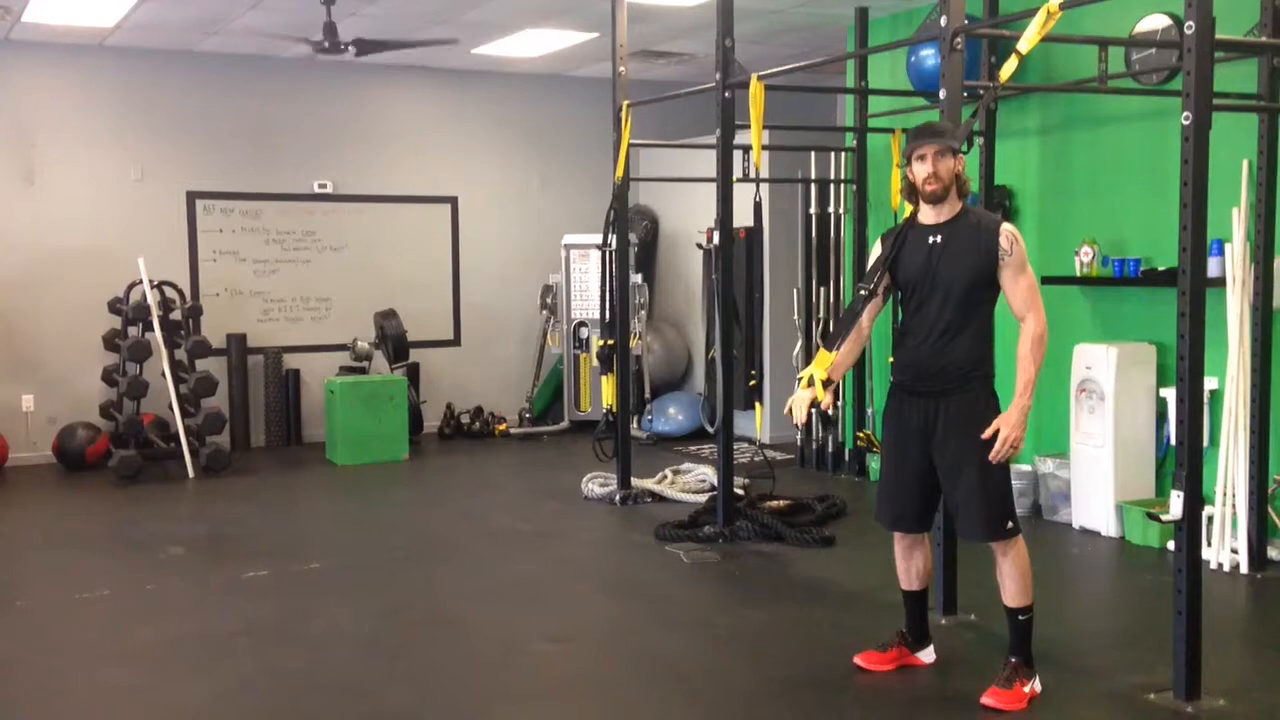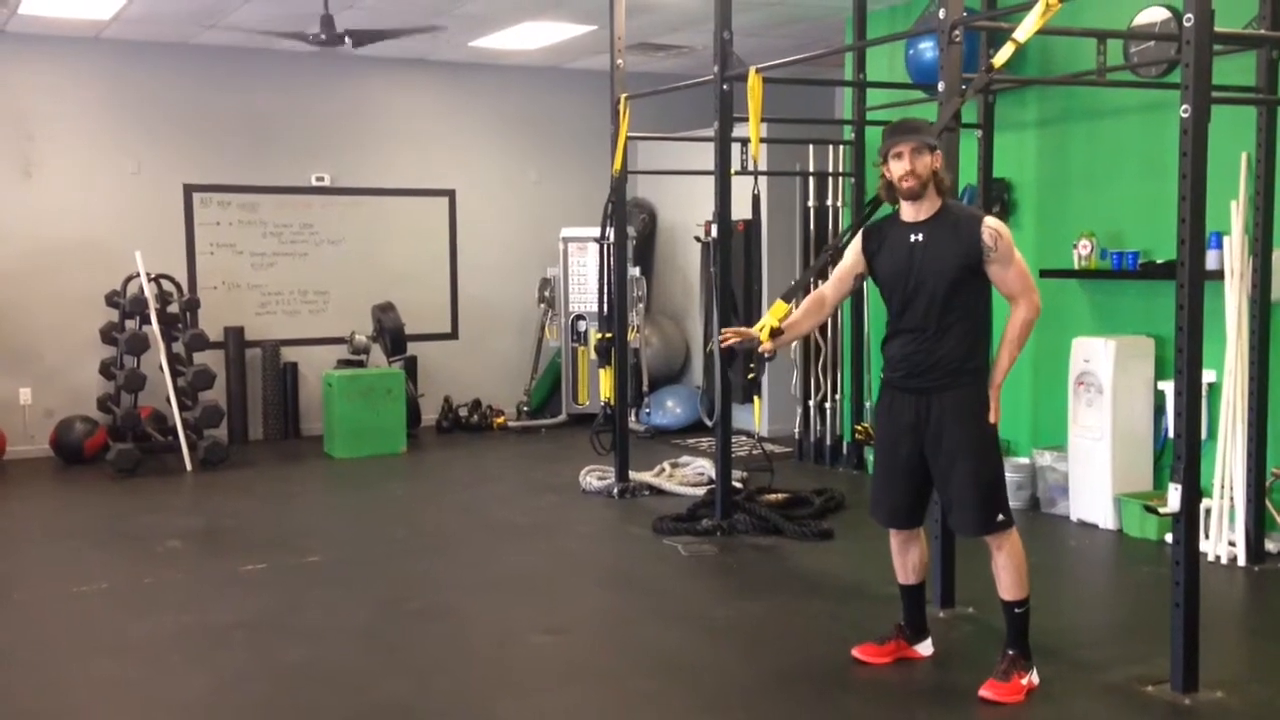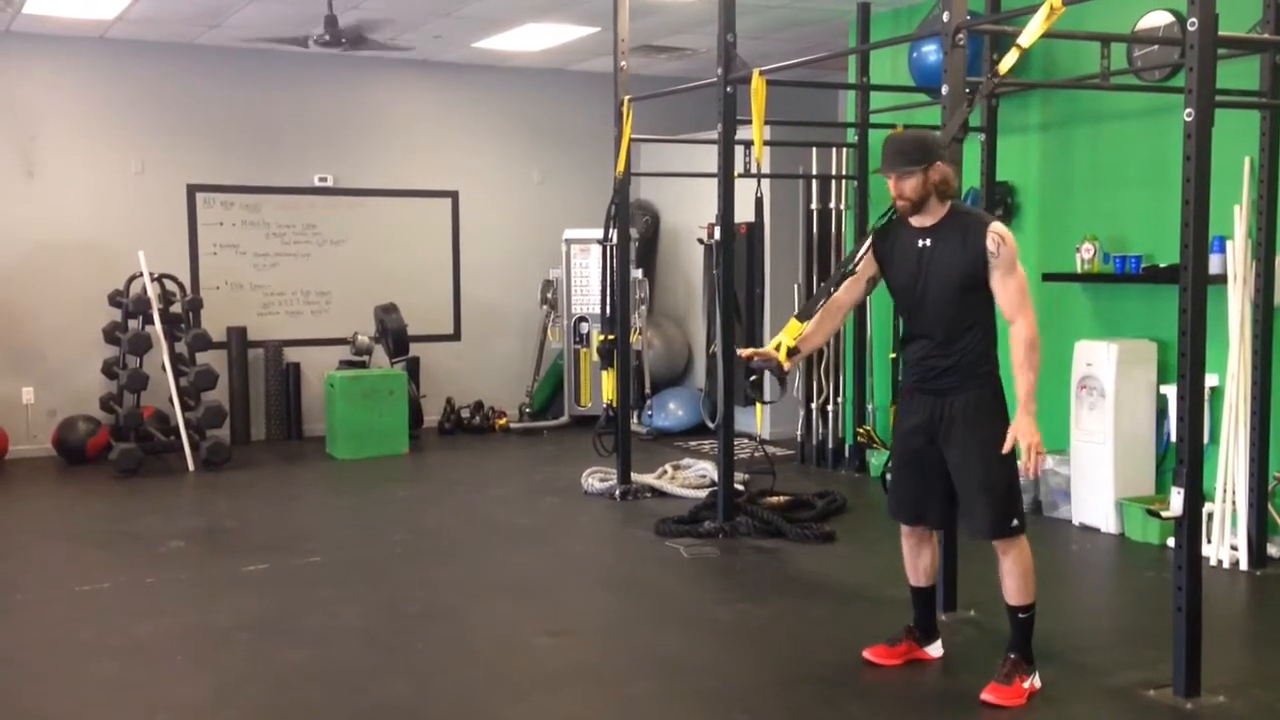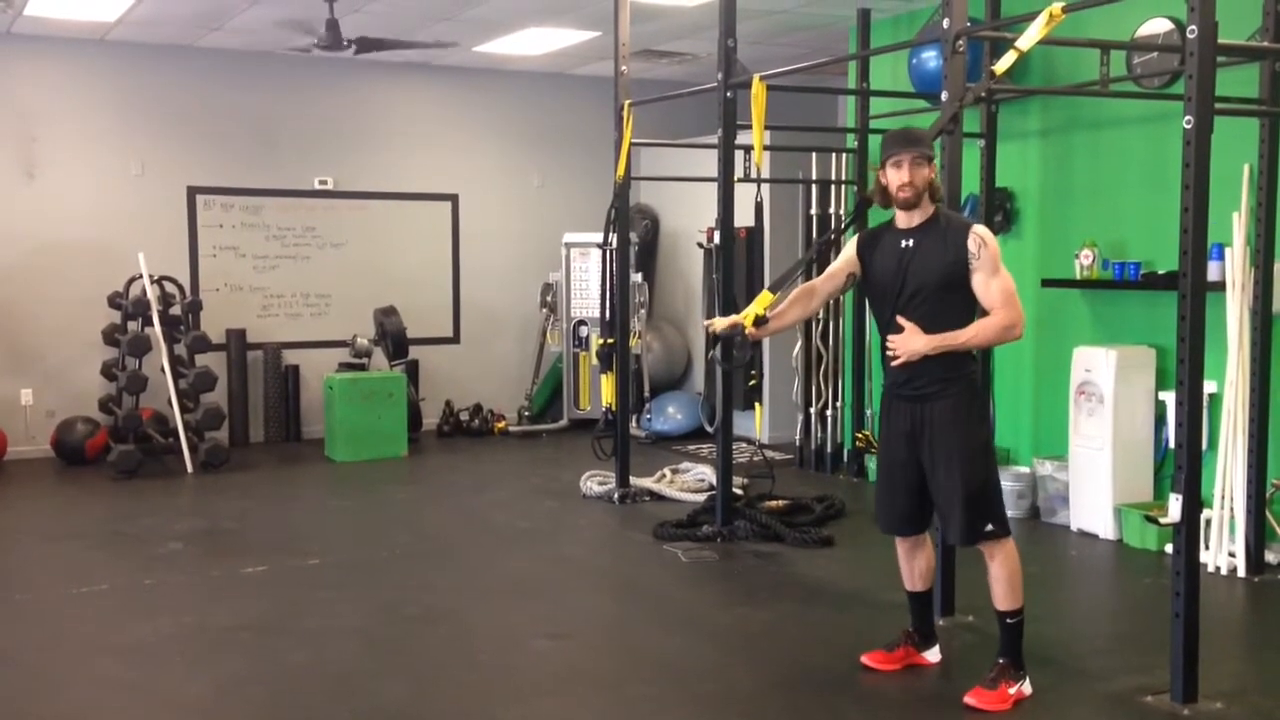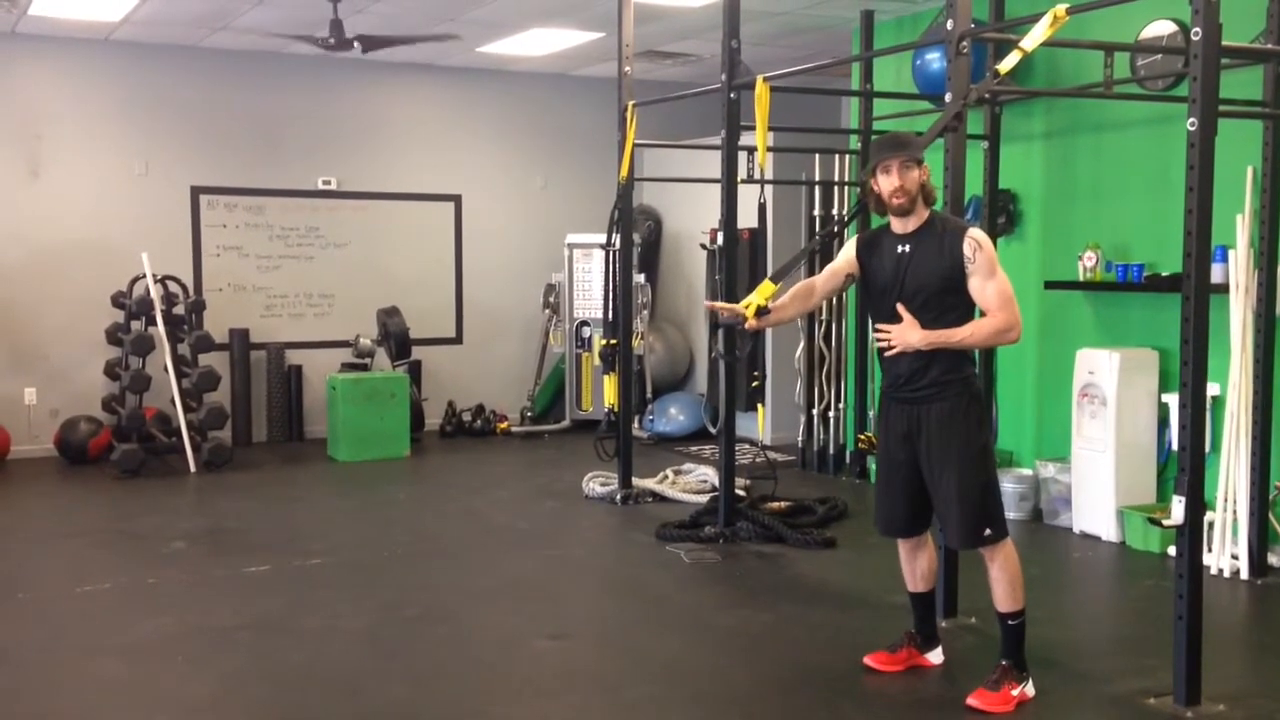
dt=1s
person 1, frame 1
left shoulder: (995, 235)
right shoulder: (894, 242)
left elbow: (1032, 318)
right elbow: (861, 318)
left wrist: (1020, 404)
right wrist: (820, 380)
left hip: (968, 404)
right hip: (906, 402)
left knee: (1000, 532)
right knee: (905, 525)
left ankle: (1022, 664)
right ankle: (916, 640)
person 1, frame 2
left shoulder: (979, 231)
right shoulder: (873, 238)
left elbow: (1026, 301)
right elbow: (826, 295)
left wrist: (994, 382)
right wrist: (773, 335)
left hip: (961, 399)
right hip: (898, 397)
left knee: (994, 525)
right knee: (899, 520)
left ankle: (1019, 657)
right ankle: (914, 633)
person 1, frame 3
left shoulder: (986, 235)
right shoulder: (885, 240)
left elbow: (1022, 322)
right elbow: (842, 301)
left wrist: (1025, 413)
right wrist: (790, 351)
left hip: (975, 402)
right hip: (915, 400)
left knee: (1003, 531)
right knee: (914, 522)
left ankle: (1021, 661)
right ankle: (924, 634)
person 1, frame 4
left shoulder: (969, 238)
right shoulder: (868, 245)
left elbow: (1010, 321)
right elbow: (815, 293)
left wrist: (931, 343)
right wrist: (755, 325)
left hip: (955, 404)
right hip: (900, 404)
left knee: (990, 535)
right knee: (906, 527)
left ankle: (1012, 668)
right ankle: (922, 640)
person 1, frame 5
left shoulder: (964, 240)
right shoulder: (865, 248)
left elbow: (1008, 324)
right elbow: (813, 290)
left wrist: (925, 338)
right wrist: (755, 317)
left hip: (952, 406)
right hip: (898, 406)
left knee: (987, 534)
right knee: (907, 527)
left ankle: (1015, 668)
right ankle: (924, 640)
